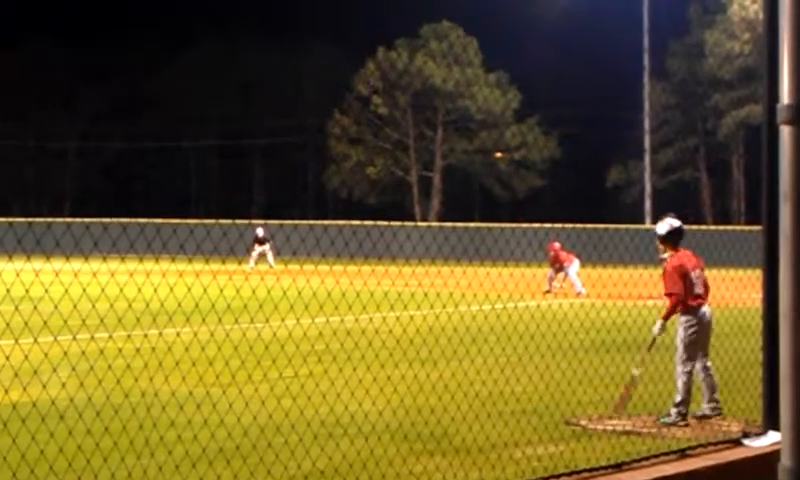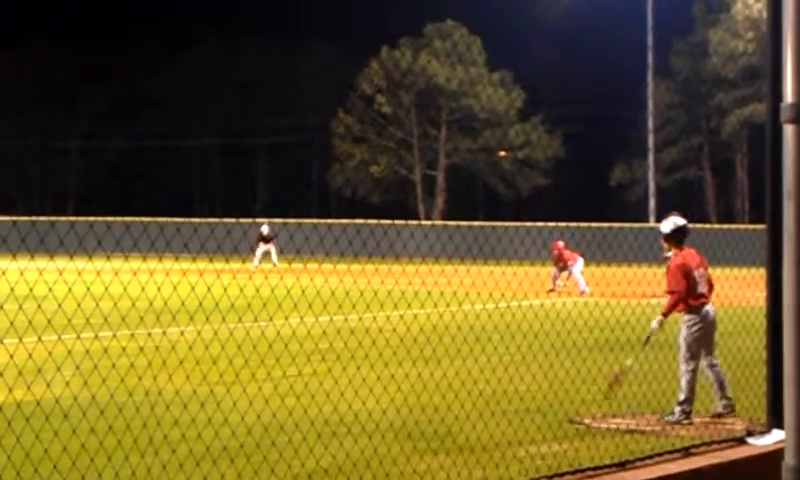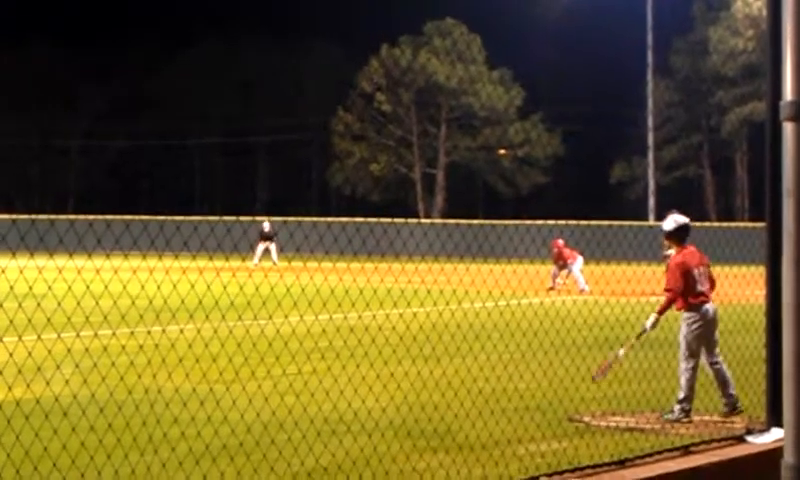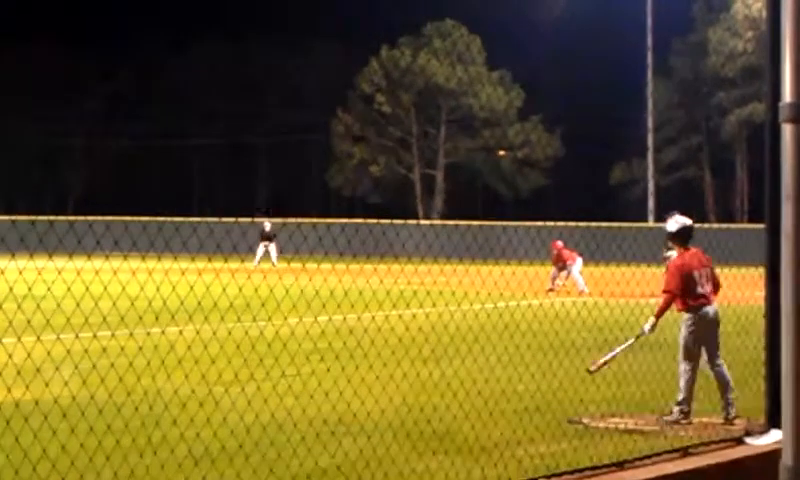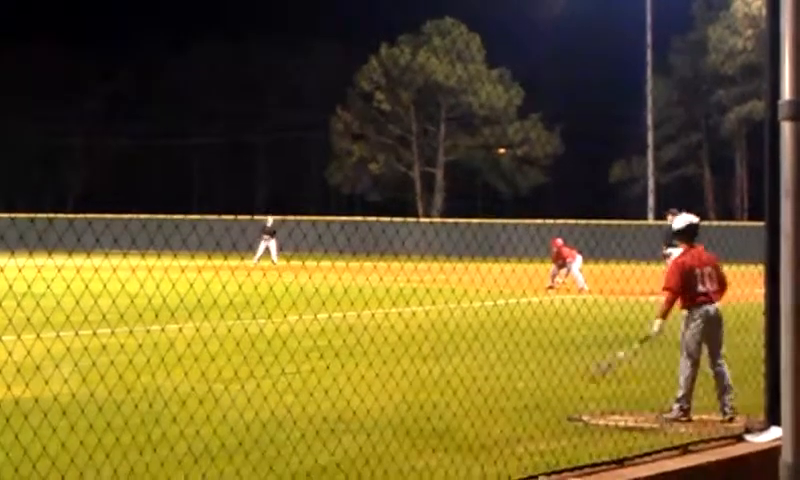
dt=0.1s
person 1, frame 1
left shoulder: (672, 264)
right shoulder: (692, 257)
left elbow: (677, 297)
right elbow: (705, 287)
left wrist: (663, 320)
left hip: (690, 317)
right hip: (704, 312)
left knee: (684, 366)
right knee: (703, 362)
left ankle: (679, 413)
right ankle: (712, 405)
person 1, frame 2
left shoulder: (676, 263)
right shoulder: (697, 255)
left elbow: (678, 295)
right elbow: (709, 285)
left wrist: (662, 316)
left hip: (693, 316)
right hip: (708, 310)
left knee: (688, 364)
right knee: (710, 359)
left ankle: (683, 412)
right ankle: (725, 403)
person 1, frame 3
left shoulder: (676, 261)
right shoulder: (699, 255)
left elbow: (673, 293)
right elbow: (711, 283)
left wrist: (657, 314)
left hip: (693, 314)
right hip: (709, 309)
left knee: (688, 363)
right knee: (714, 358)
left ankle: (683, 410)
right ankle: (731, 403)
person 1, frame 4
left shoulder: (677, 263)
right shoulder: (703, 256)
left elbow: (671, 295)
right elbow: (716, 285)
left wrist: (655, 318)
left hip: (694, 315)
right hip: (711, 310)
left knee: (688, 365)
right knee: (716, 360)
left ankle: (682, 411)
right ankle: (729, 408)
person 1, frame 5
left shoulder: (680, 261)
right shoulder: (709, 256)
left elbow: (673, 293)
right elbow: (723, 284)
left wrist: (661, 318)
left hip: (695, 312)
right hip: (714, 310)
left knee: (689, 362)
right knee: (718, 360)
left ankle: (682, 408)
right ankle: (727, 408)
